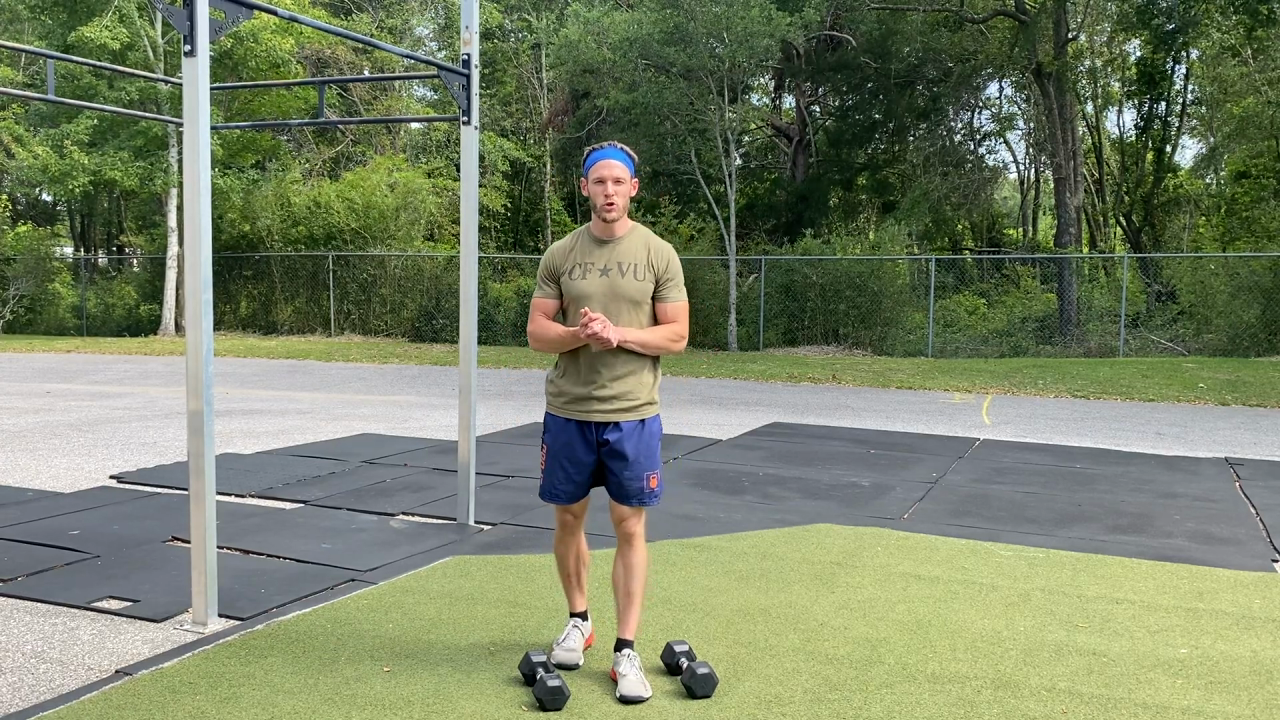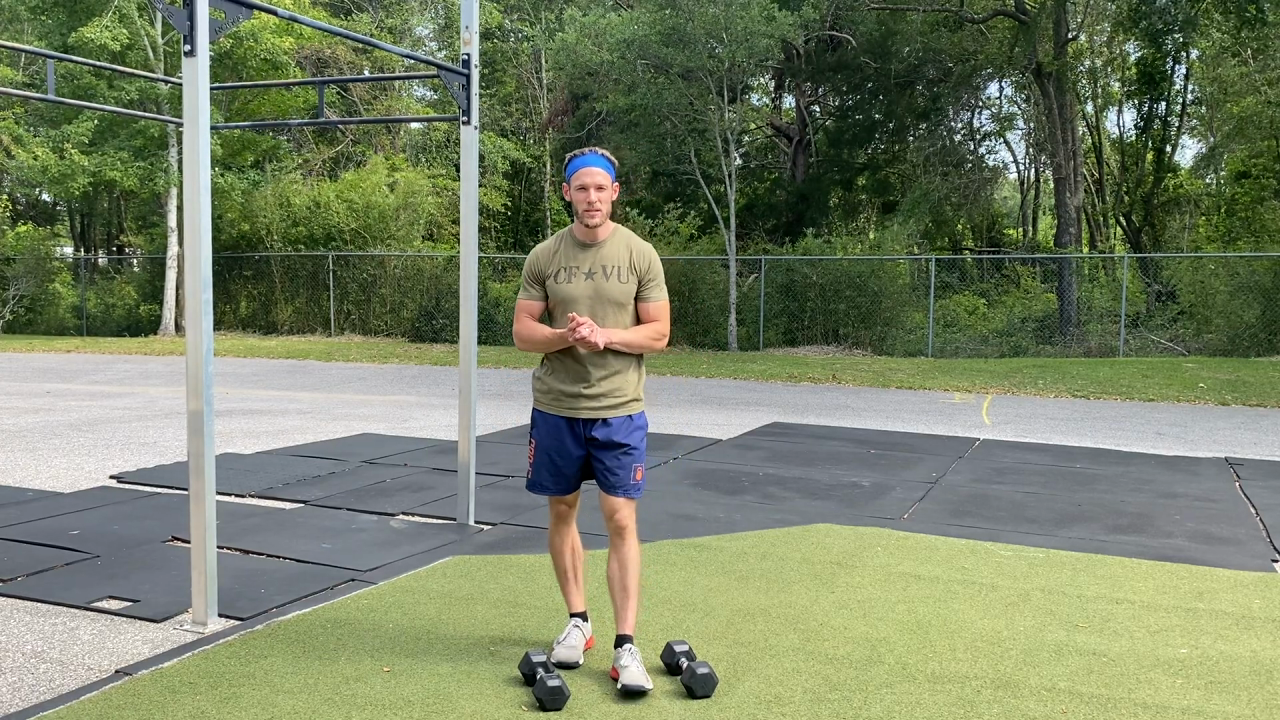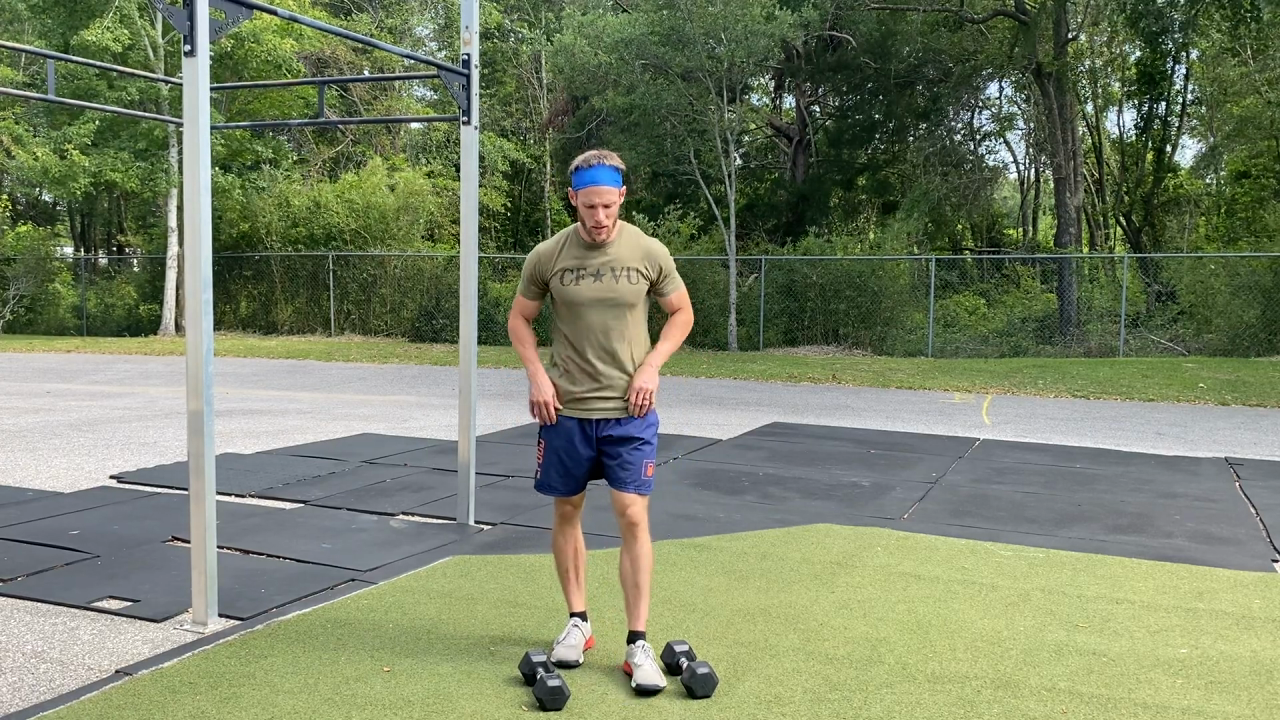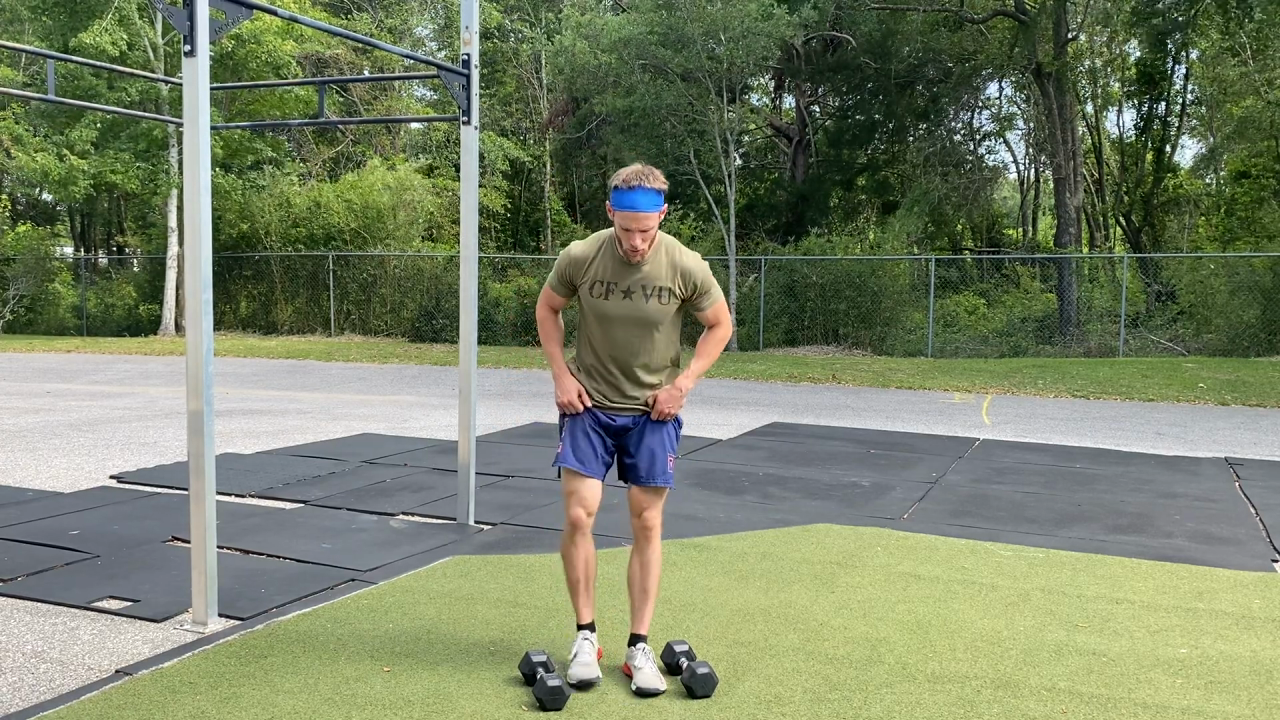
dt=0.5s
person 1, frame 1
left shoulder: (658, 253)
right shoulder: (560, 254)
left elbow: (677, 335)
right elbow: (537, 332)
left wrist: (619, 334)
right wrist: (579, 334)
left hip: (633, 414)
right hip: (568, 411)
left knee: (629, 527)
right knee: (568, 519)
left ankle: (626, 650)
right ankle: (579, 619)
person 1, frame 2
left shoulder: (640, 254)
right shoulder: (543, 256)
left elbow: (659, 333)
right elbow: (522, 332)
left wrist: (605, 336)
right wrist: (566, 336)
left hip: (620, 410)
right hip: (556, 408)
left knee: (621, 522)
right knee: (562, 512)
left ankle: (625, 647)
right ankle: (578, 621)
person 1, frame 3
left shoulder: (649, 251)
right shoulder: (547, 255)
left elbow: (682, 313)
right elbow: (519, 320)
left wrist: (651, 367)
right wrist: (537, 375)
left hip: (629, 411)
right hip: (567, 411)
left knee: (633, 518)
right knee: (566, 512)
left ankle: (638, 644)
right ankle: (578, 621)
person 1, frame 4
left shoulder: (687, 266)
right shoulder: (580, 257)
left elbow: (720, 324)
right elbow: (547, 308)
left wrist: (682, 385)
right wrist: (561, 373)
left hip: (652, 408)
right hip: (590, 404)
left knee: (646, 522)
right knee: (577, 516)
left ankle: (639, 647)
right ankle: (585, 634)
